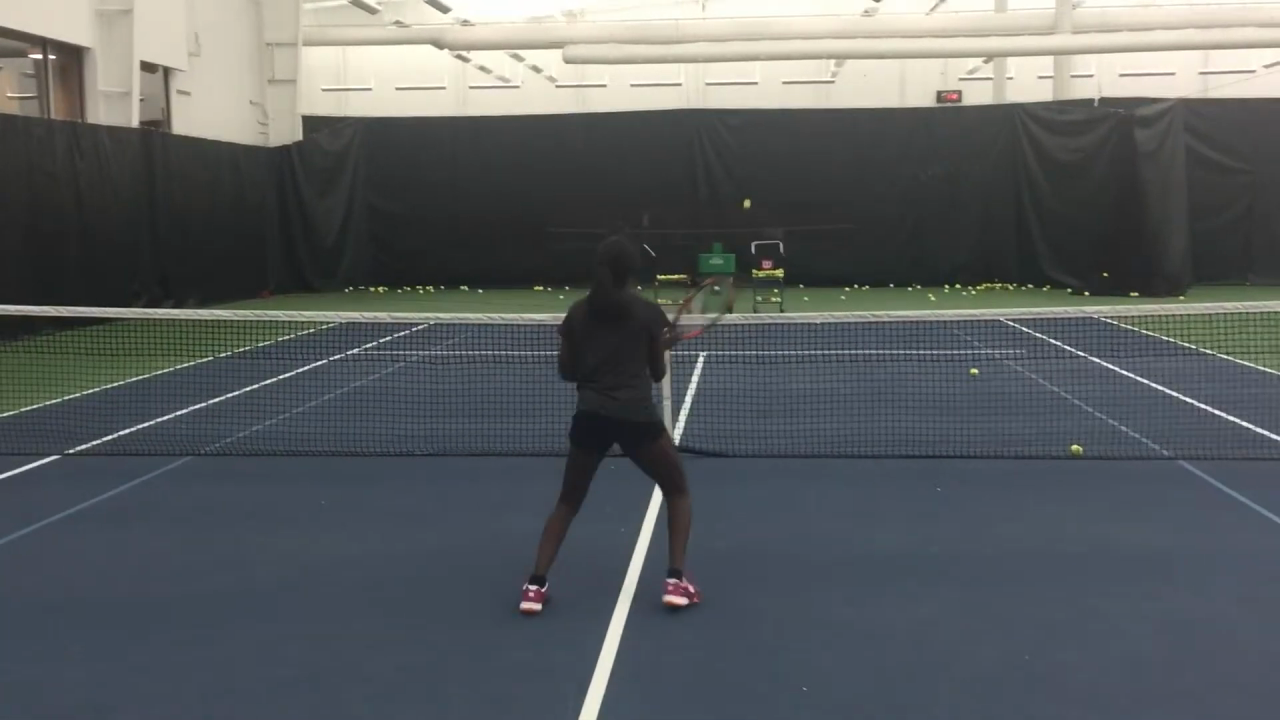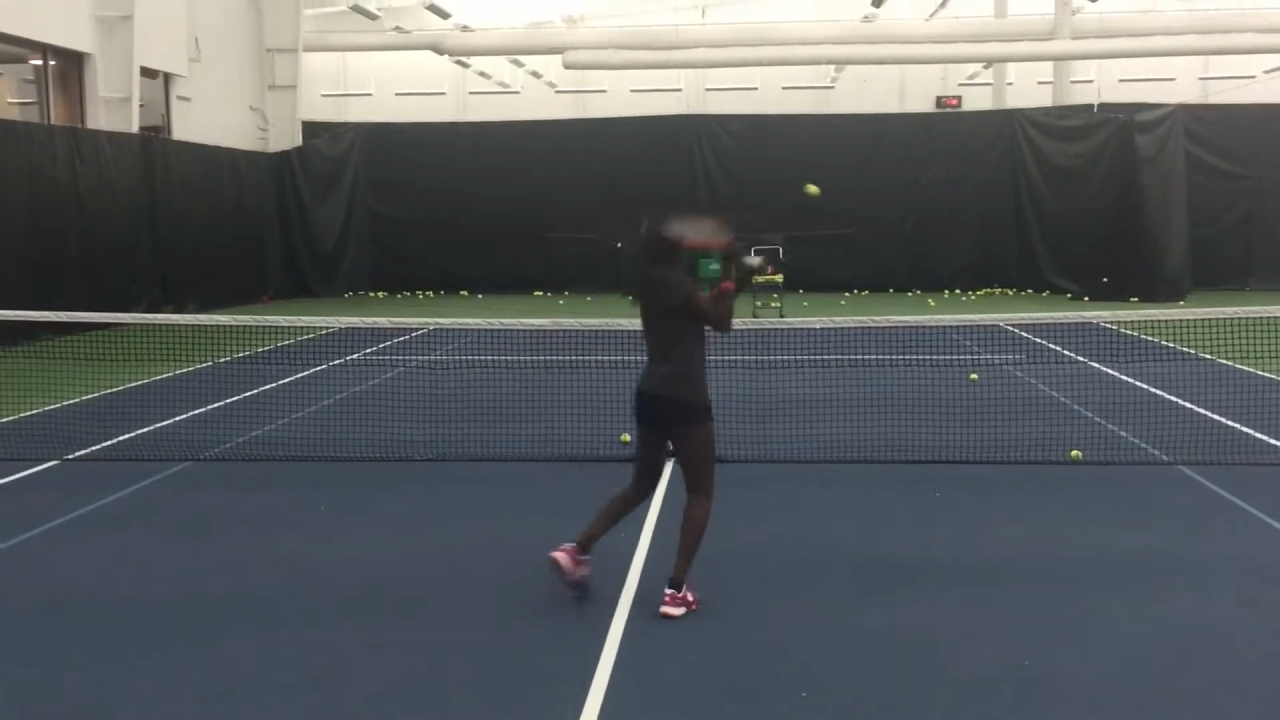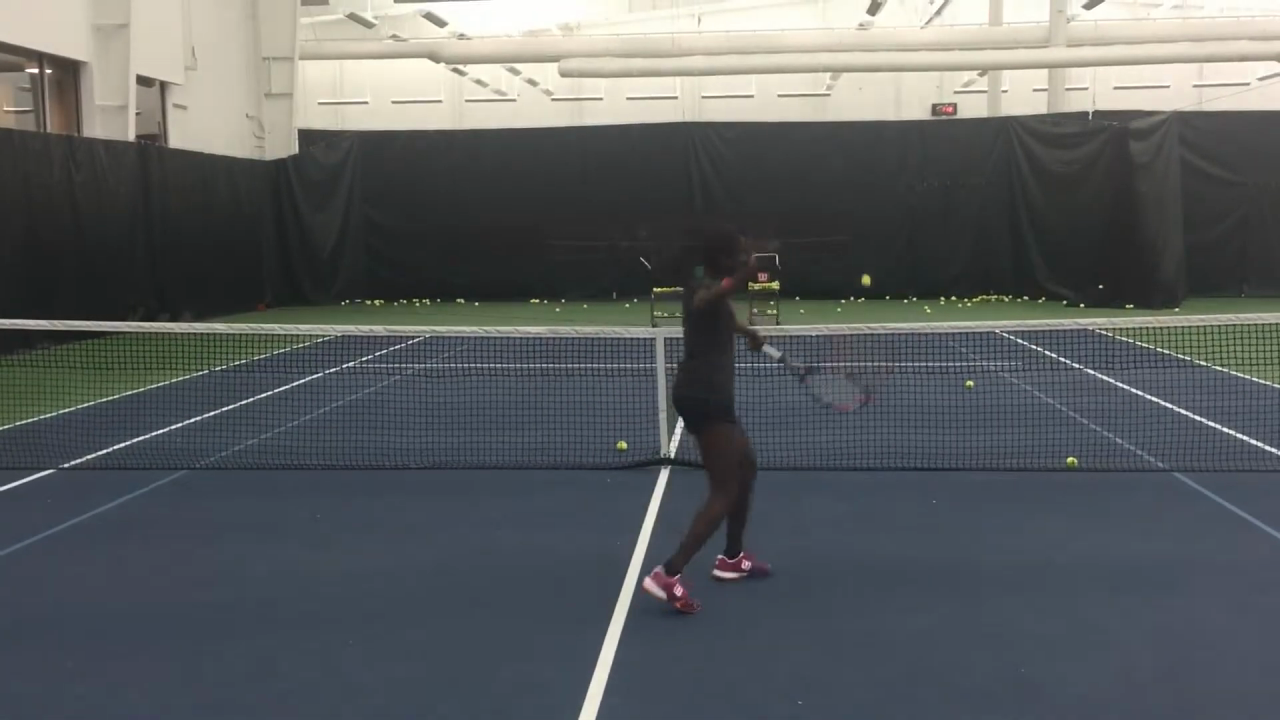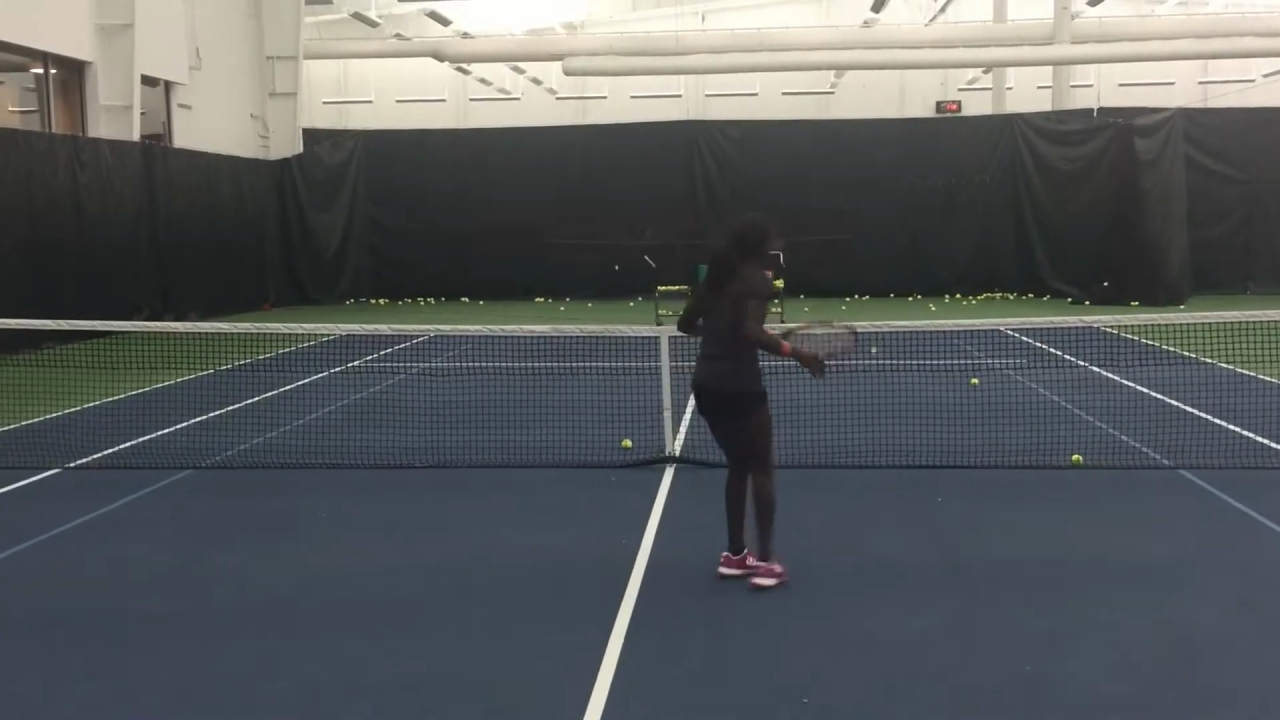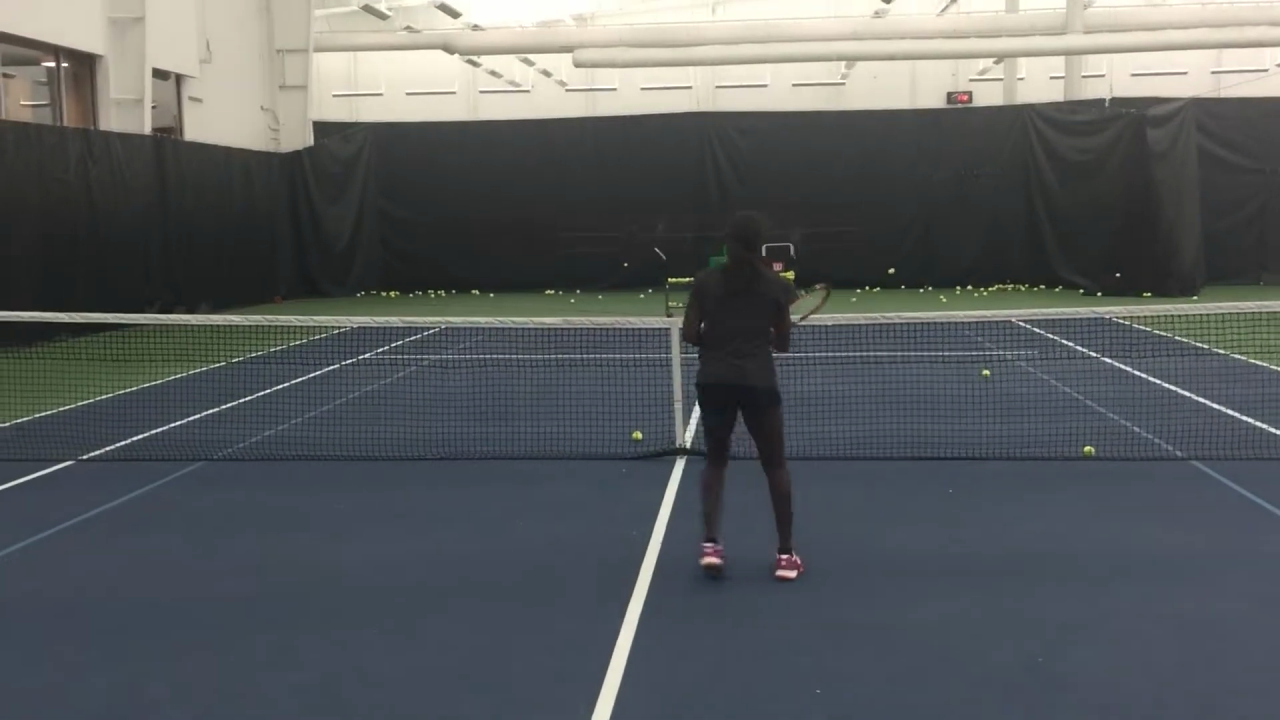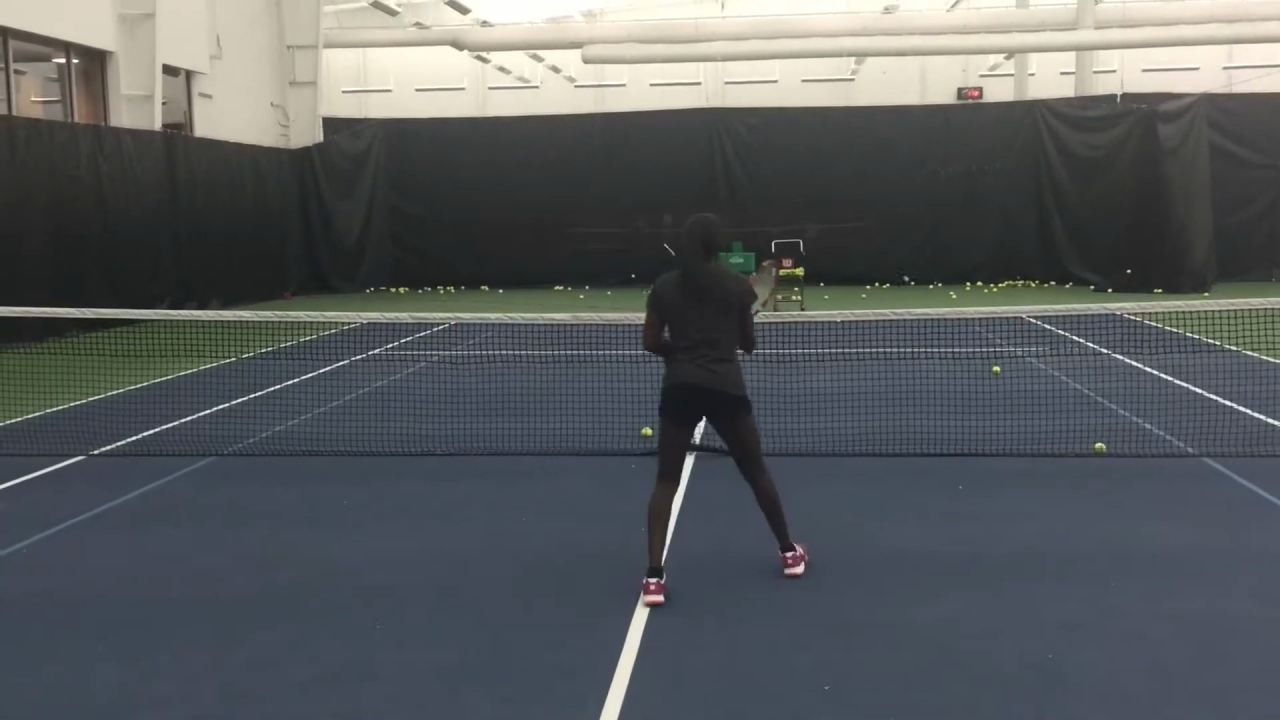
dt=0.3s
person 1, frame 1
left shoulder: (578, 312)
right shoulder: (648, 311)
left elbow: (567, 371)
right elbow: (657, 372)
right wrist: (664, 342)
left hip: (591, 415)
right hip: (637, 416)
left knee: (568, 503)
right knee: (678, 493)
left ankle: (535, 585)
right ankle: (676, 580)
person 1, frame 2
left shoulder: (655, 285)
right shoulder: (674, 280)
left elbow: (686, 305)
right elbow: (722, 322)
left wrist: (727, 278)
right wrist: (729, 275)
left hip: (652, 393)
right hip: (685, 397)
left knee: (641, 484)
right knee: (700, 492)
left ankle: (574, 549)
right ankle: (676, 590)
person 1, frame 3
left shoulder: (712, 285)
right shoulder: (708, 287)
right elbow: (701, 303)
left wrist: (744, 331)
right wrist: (733, 281)
left hip: (706, 395)
right hip: (705, 397)
left knee: (745, 468)
right knee: (725, 492)
left ankle: (732, 557)
right ankle: (668, 574)
person 1, frame 4
left shoulder: (715, 278)
right shoulder: (758, 281)
left elbow: (685, 323)
right elbow: (751, 332)
right wrist: (794, 353)
left hip: (705, 383)
right hip: (740, 384)
left knee: (740, 465)
right knee: (760, 469)
left ankle: (735, 553)
right ankle: (762, 563)
person 1, frame 5
left shoulder: (706, 281)
right shoulder: (776, 285)
left elbow: (690, 336)
right elbow: (782, 343)
left hip: (713, 382)
right hip: (758, 382)
left knee: (715, 463)
right knee: (774, 467)
left ankle: (711, 544)
right ankle: (785, 555)
person 1, frame 6
left shoulder: (664, 285)
right shoulder: (736, 286)
left elbow: (651, 342)
right elbow: (749, 343)
left hip: (681, 388)
right hip: (726, 388)
left knee: (666, 482)
right knee: (756, 473)
left ankle: (654, 577)
right ankle: (789, 552)
